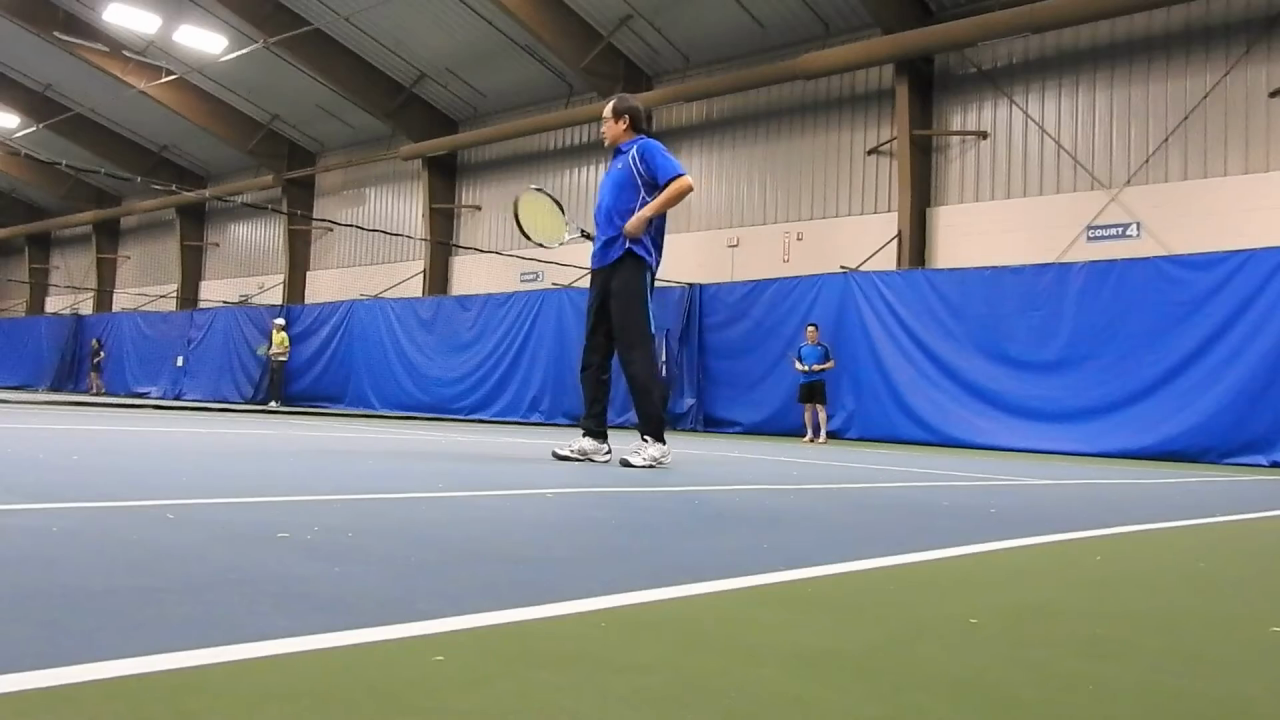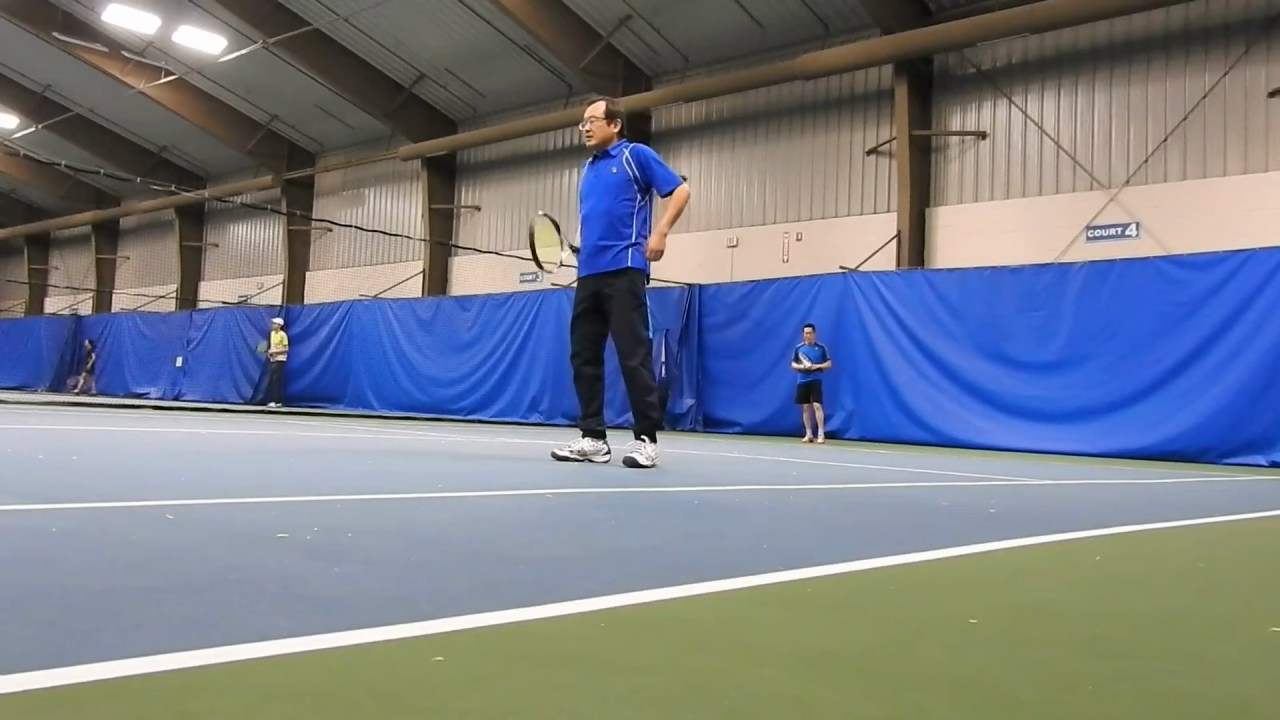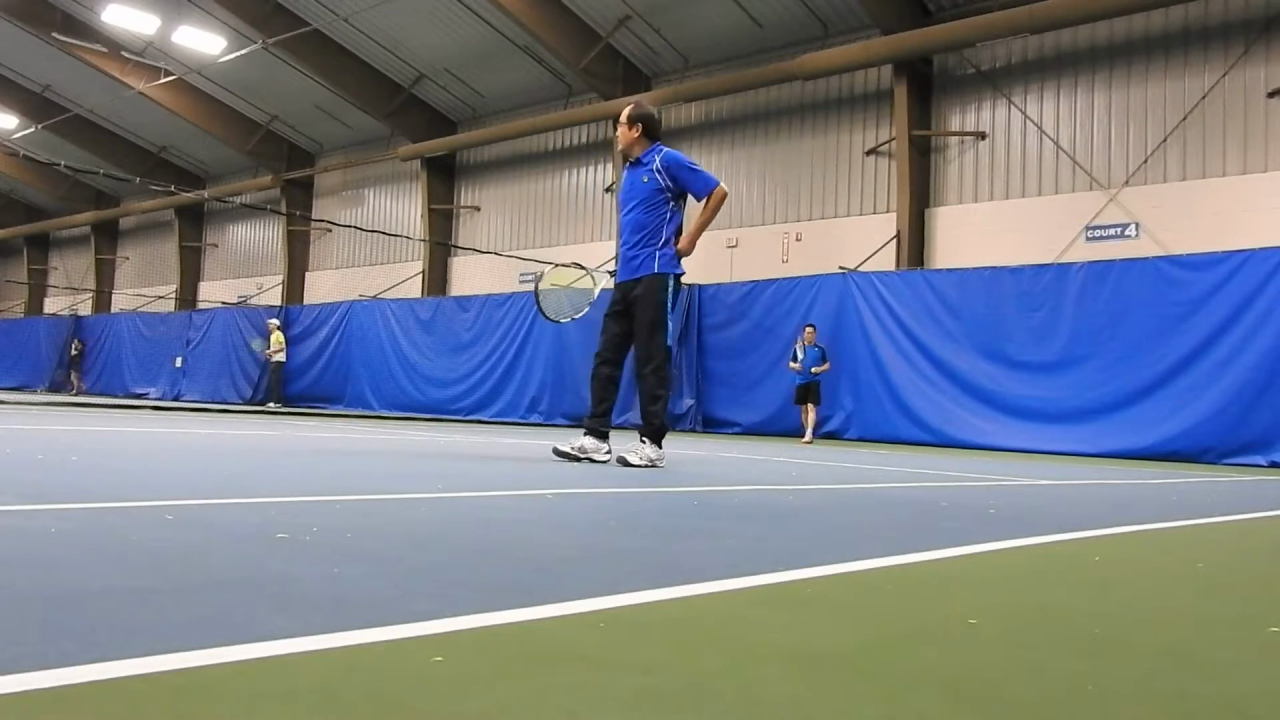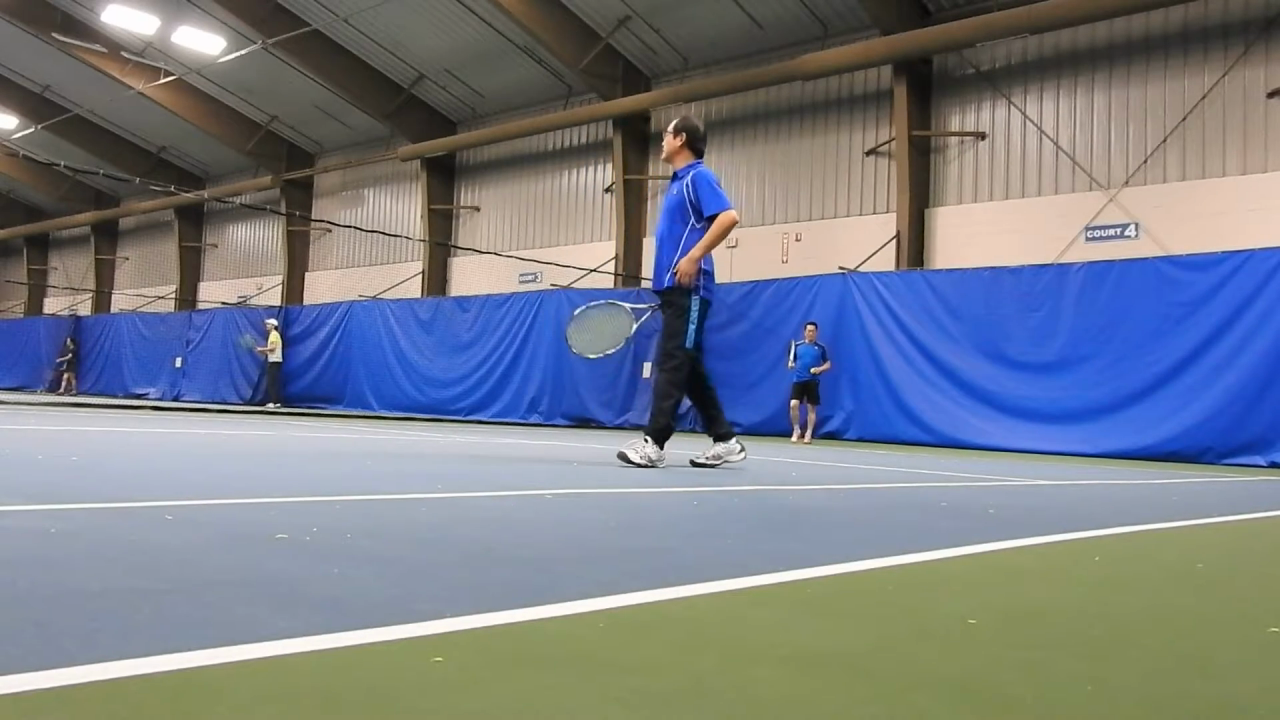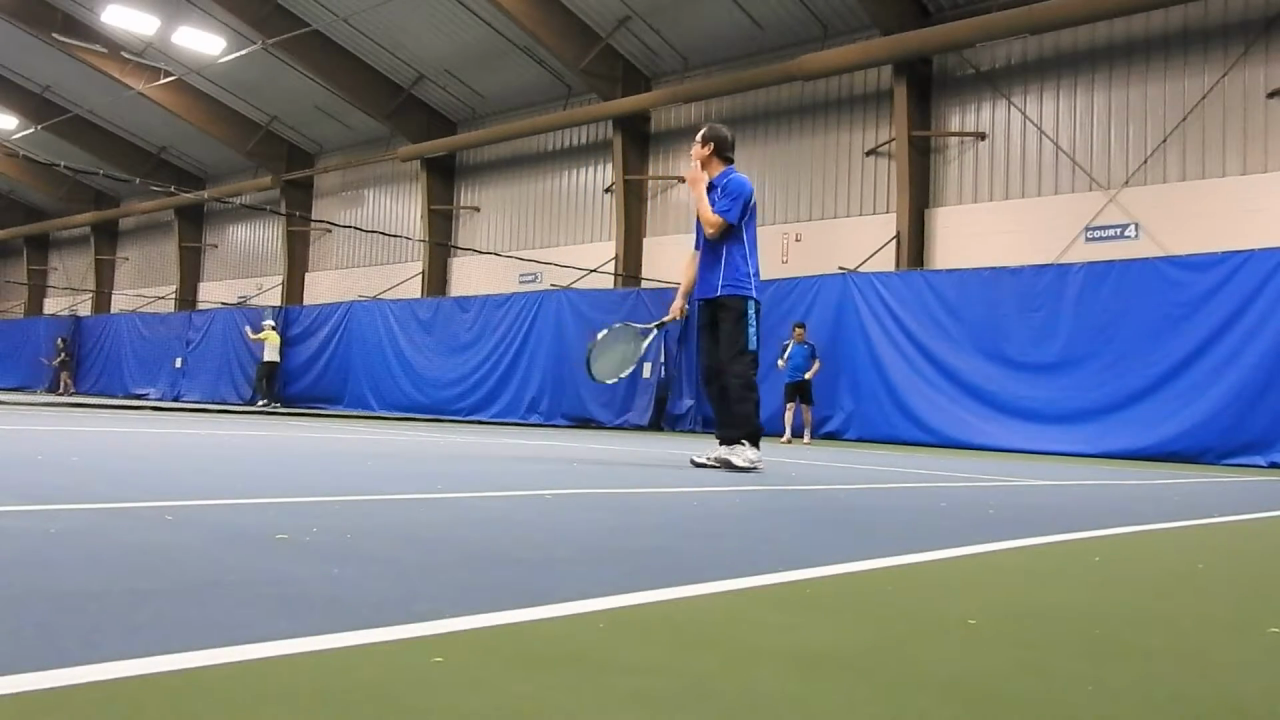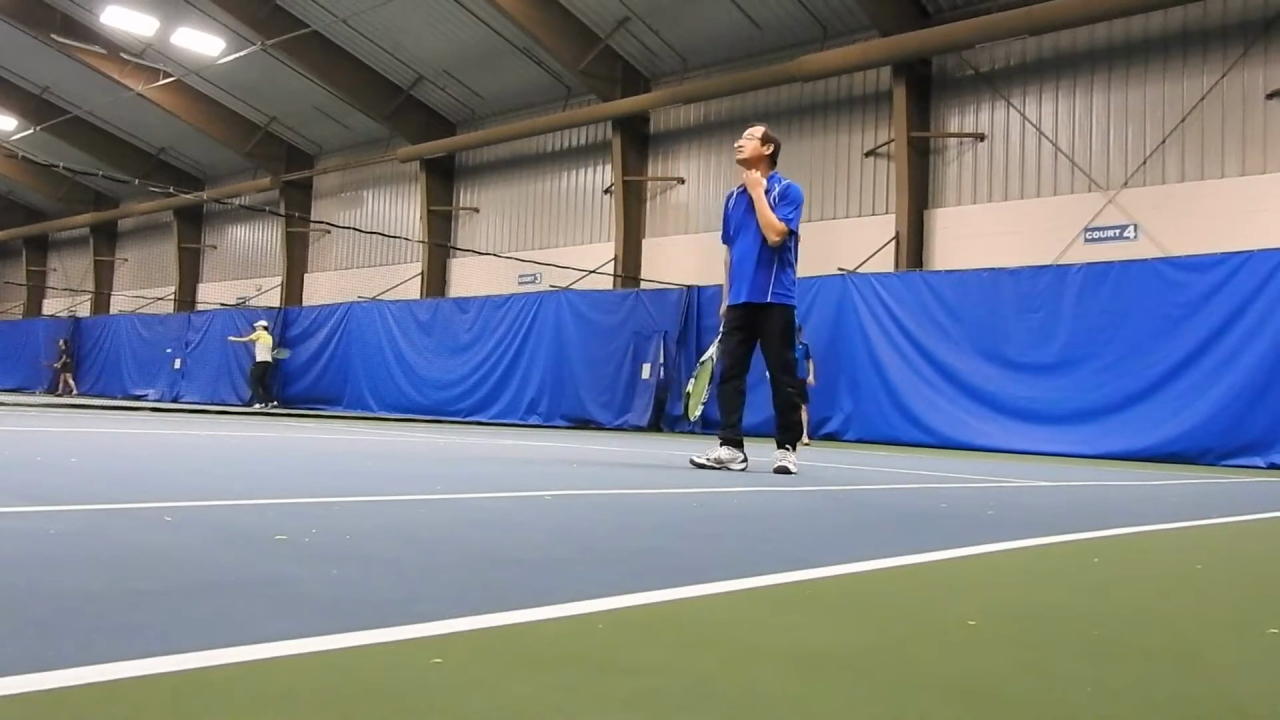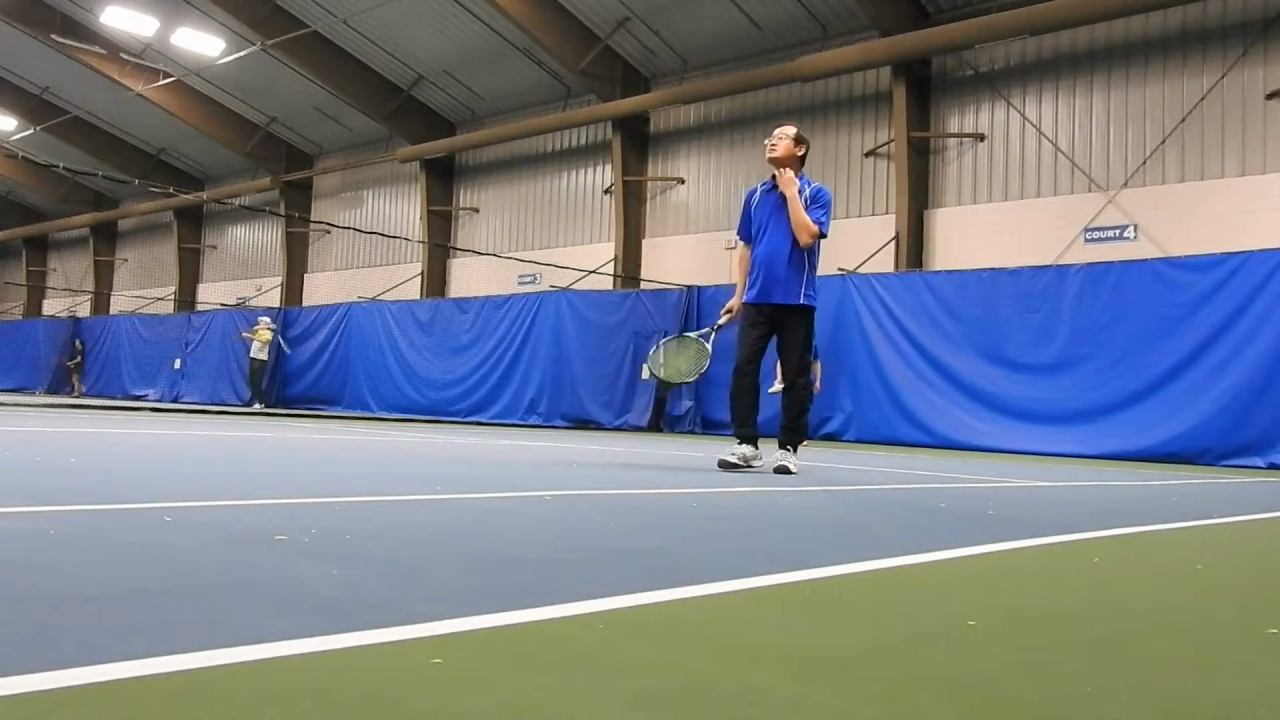
dt=0.5s
person 1, frame 1
left shoulder: (646, 149)
right shoulder: (617, 160)
left elbow: (684, 183)
left wrist: (643, 218)
right wrist: (600, 236)
left hip: (631, 263)
right hip: (605, 265)
left knee: (636, 352)
right knee: (594, 354)
left ankle: (653, 440)
right ankle: (594, 438)
person 1, frame 2
left shoulder: (637, 155)
right shoulder: (589, 167)
left elbow: (680, 191)
left wrist: (661, 232)
right wrist: (583, 247)
left hip: (625, 269)
right hip: (589, 272)
left knee: (632, 354)
right knee: (584, 355)
left ankle: (647, 439)
right ankle: (592, 437)
person 1, frame 3
left shoulder: (669, 161)
right shoulder: (629, 170)
left elbow: (718, 192)
left wrist: (690, 237)
left hip: (655, 275)
right hip: (626, 278)
left knee: (650, 360)
right knee: (607, 357)
left ankle: (652, 443)
right ankle: (596, 437)
person 1, frame 4
left shoulder: (700, 176)
right shoulder: (677, 182)
left elbow: (729, 217)
left wrist: (692, 259)
left hip: (689, 290)
right hip: (675, 288)
left knee: (671, 364)
right knee: (687, 367)
left ankle: (653, 442)
right ankle: (726, 441)
person 1, frame 5
left shoulder: (737, 184)
right shoulder: (708, 191)
left elbow: (712, 227)
left wrist: (697, 188)
right wrist: (681, 296)
left hip: (737, 293)
right hip: (710, 296)
left knee: (738, 369)
right knee: (713, 371)
left ankle: (748, 444)
right ankle: (728, 444)
person 1, frame 6
left shoulder: (787, 190)
right shoulder: (733, 197)
left elbow: (776, 235)
left wrist: (758, 192)
right wrist: (726, 297)
left hip: (775, 300)
right hip: (739, 300)
left knee: (782, 376)
right knee: (730, 374)
left ankle: (786, 448)
right ankle: (731, 447)
person 1, frame 7
left shoulder: (817, 193)
right shoulder: (755, 195)
left elbow: (807, 237)
left wrist: (791, 192)
right wrist: (738, 293)
left hip: (796, 300)
right hip: (757, 299)
left knee: (795, 378)
right knee: (744, 368)
left ankle: (787, 448)
right ankle: (746, 444)
